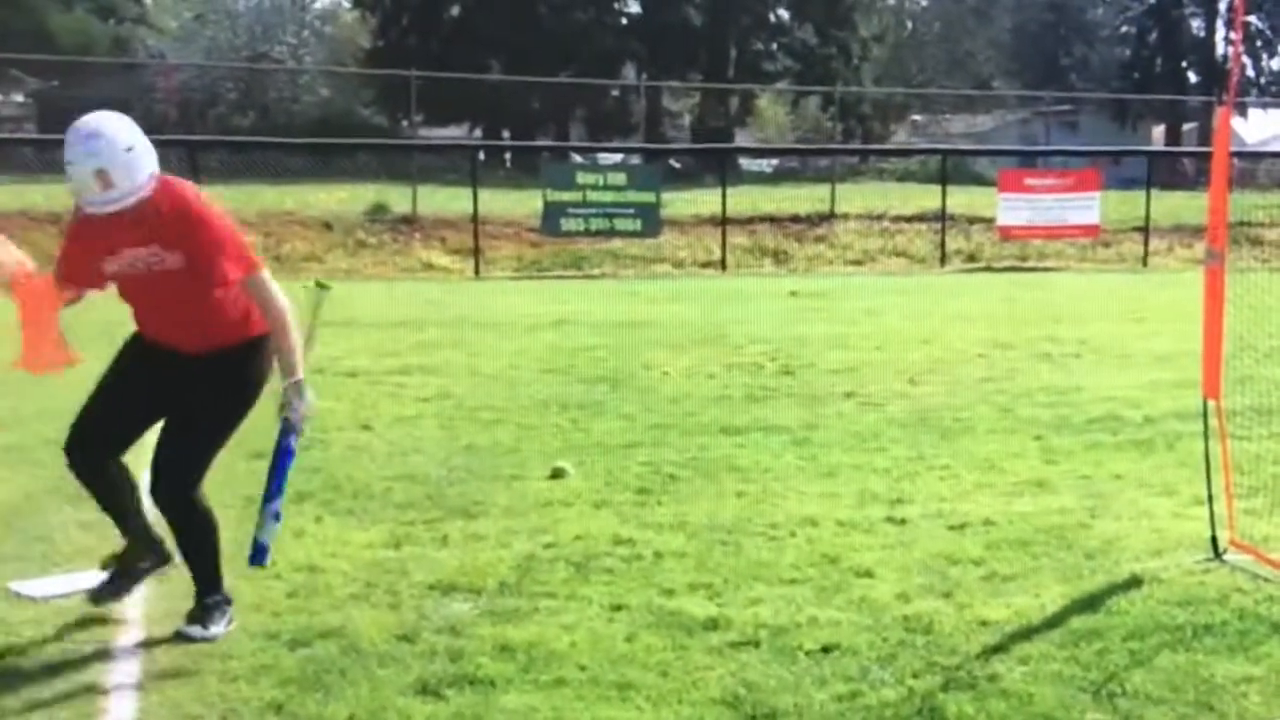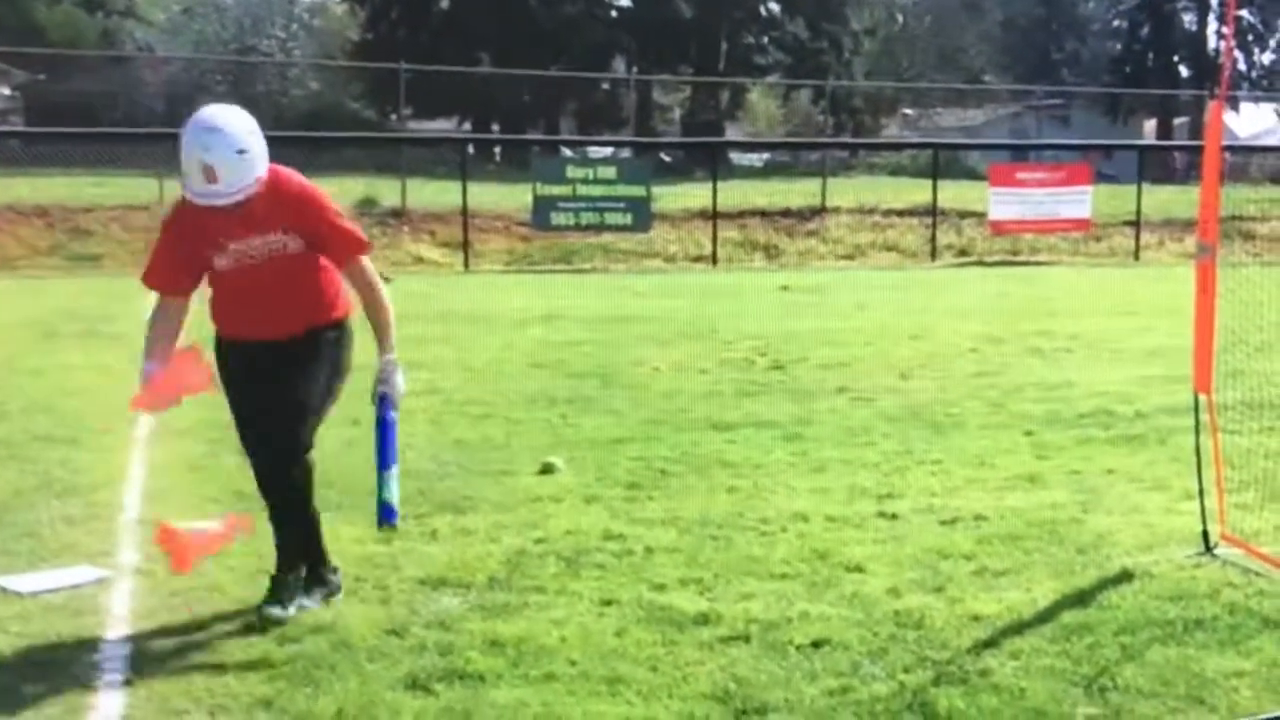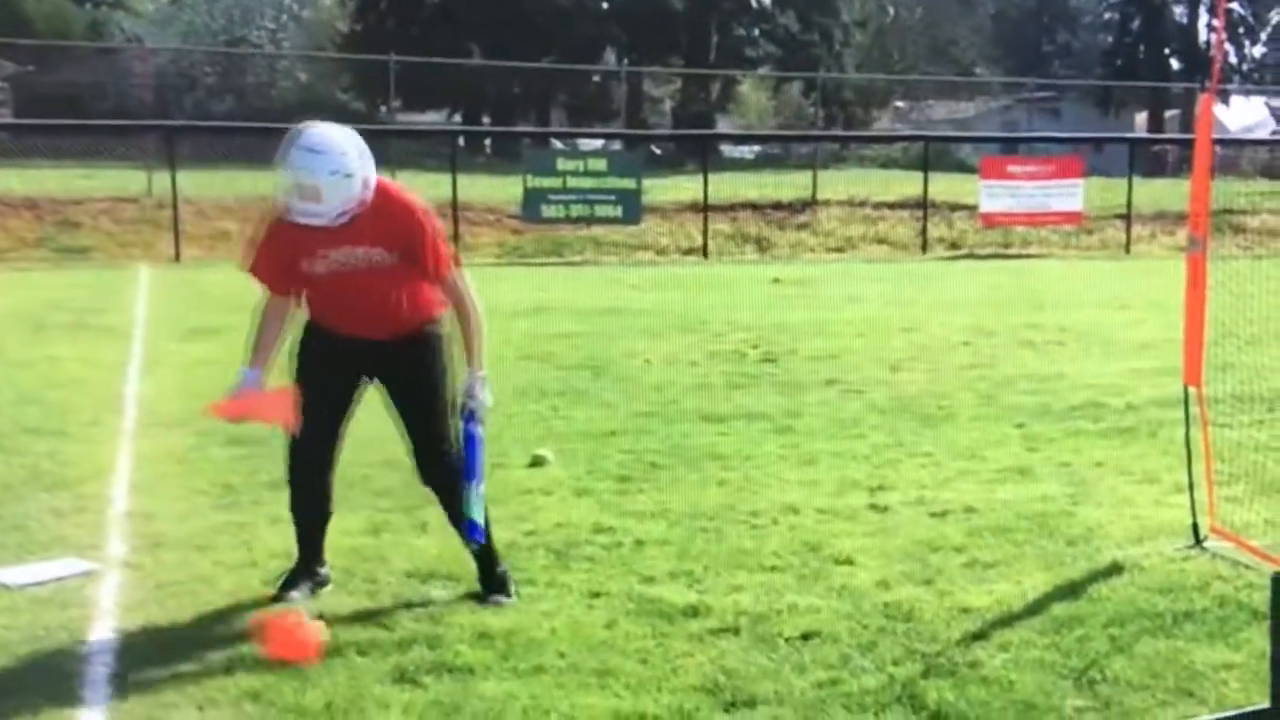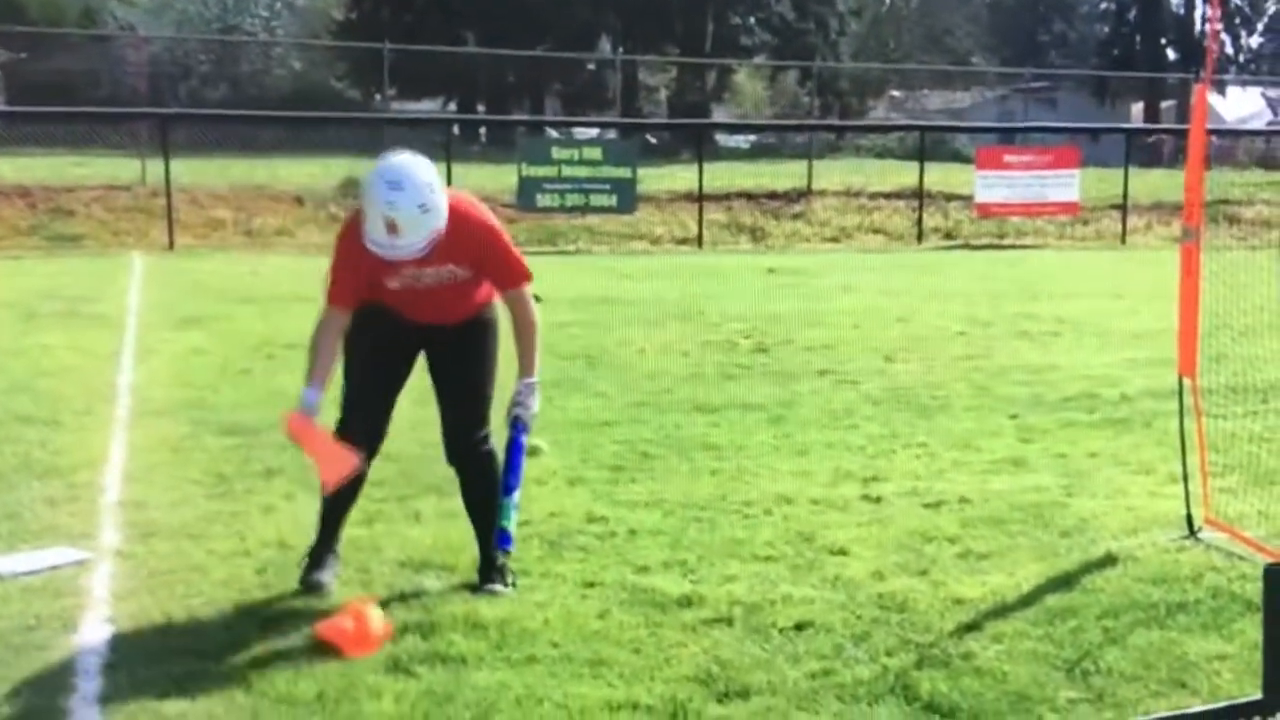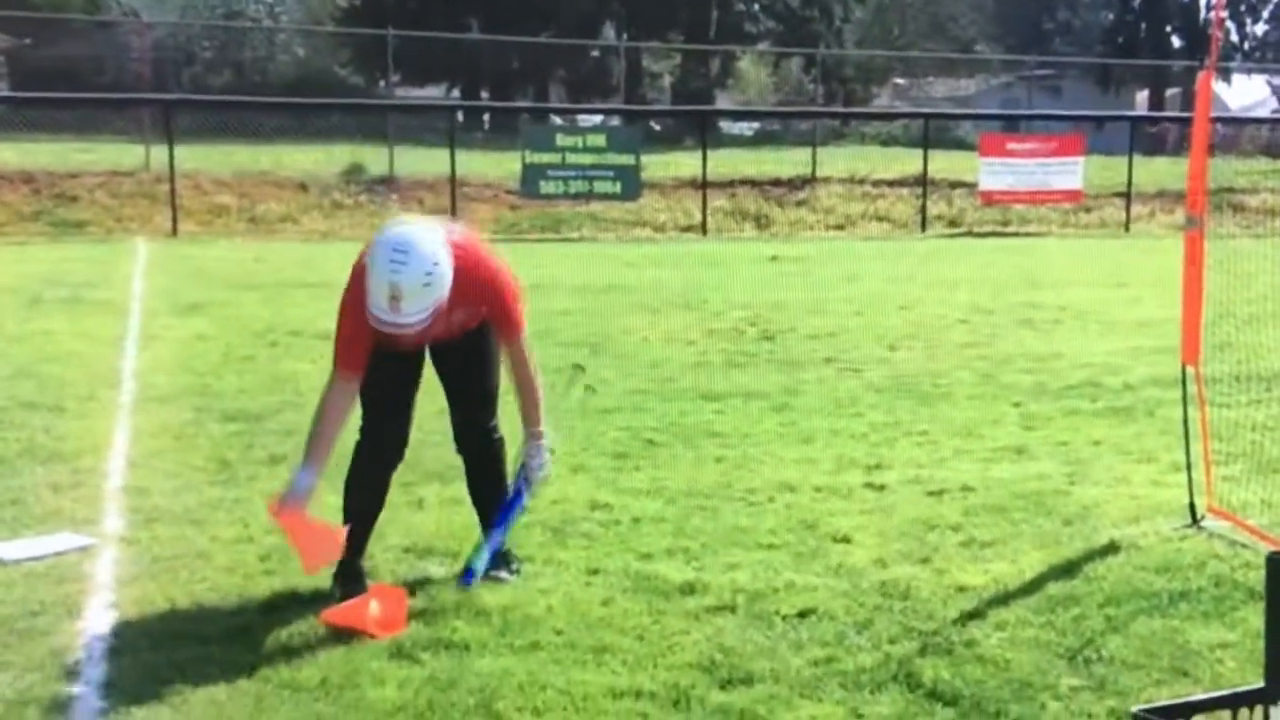
dt=0.3s
person 1, frame 1
left shoulder: (192, 213)
right shoulder: (92, 221)
left elbow: (265, 295)
right elbow: (66, 289)
left wrist: (295, 384)
left hip: (233, 355)
right hip: (159, 349)
left knee: (173, 482)
right knee: (86, 450)
left ankle: (214, 601)
right ankle: (142, 548)
person 1, frame 2
left shoulder: (300, 199)
right shoulder: (188, 218)
left elbow: (364, 277)
right elbow: (172, 302)
left wrist: (388, 360)
right wrist: (153, 368)
left hip: (316, 337)
right hip: (243, 349)
left knee: (287, 445)
right knee: (273, 466)
left ankle: (289, 574)
right ankle: (317, 571)
person 1, frame 3
left shoulder: (403, 213)
right shoulder: (291, 223)
left elbow: (456, 290)
right elbow: (279, 301)
left wrist: (476, 373)
right wrist: (254, 373)
left hip: (411, 336)
right hip: (333, 339)
left knee: (439, 455)
right knee: (307, 453)
left ankle: (490, 565)
right ankle: (309, 566)
person 1, frame 4
left shoulder: (475, 225)
right shoulder: (361, 233)
left elbow: (520, 301)
right elbow: (336, 316)
left wrist: (528, 382)
right wrist: (313, 394)
left hip: (464, 321)
right hip: (385, 316)
left knee: (469, 441)
right knee: (358, 430)
left ankle: (493, 557)
right ankle: (324, 546)
person 1, frame 5
left shoulder: (481, 273)
right shoulder: (369, 289)
left elbow: (518, 355)
right elbow: (343, 387)
left wrist: (535, 439)
right wrist: (307, 475)
left hip: (467, 321)
right hip: (385, 318)
left knee: (478, 431)
right knee: (382, 437)
left ankle: (498, 547)
right ankle: (349, 560)
